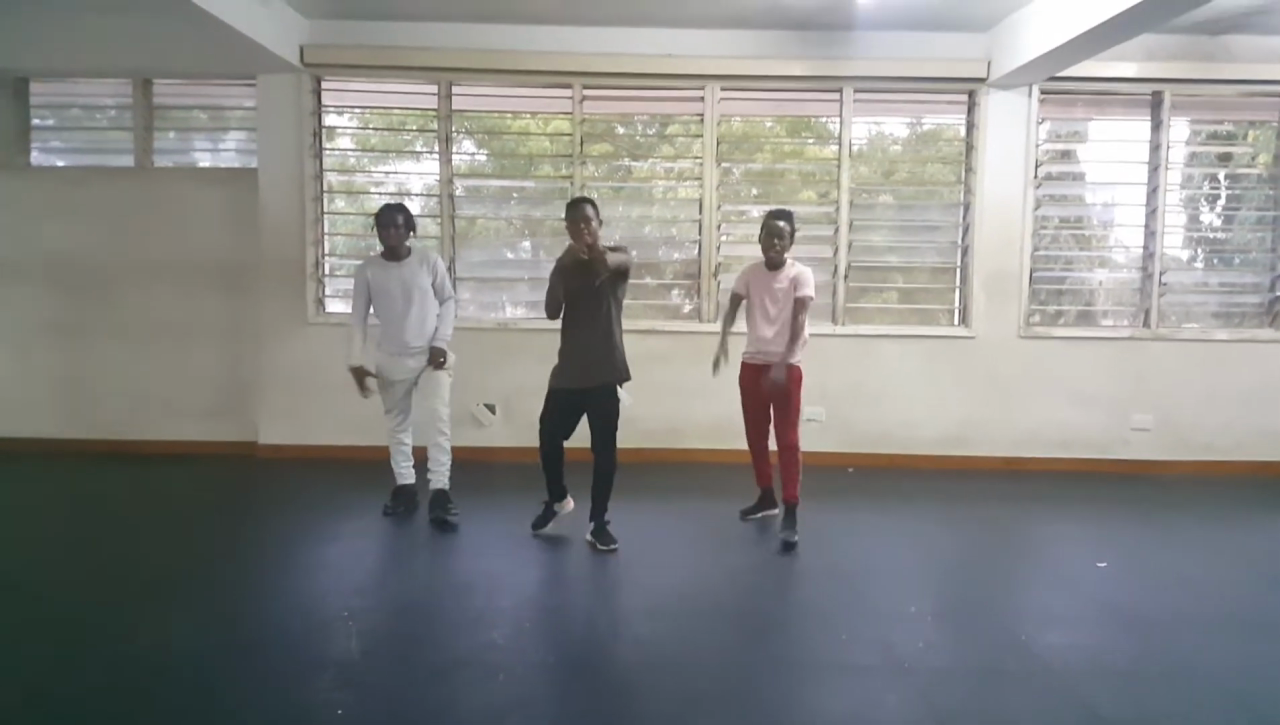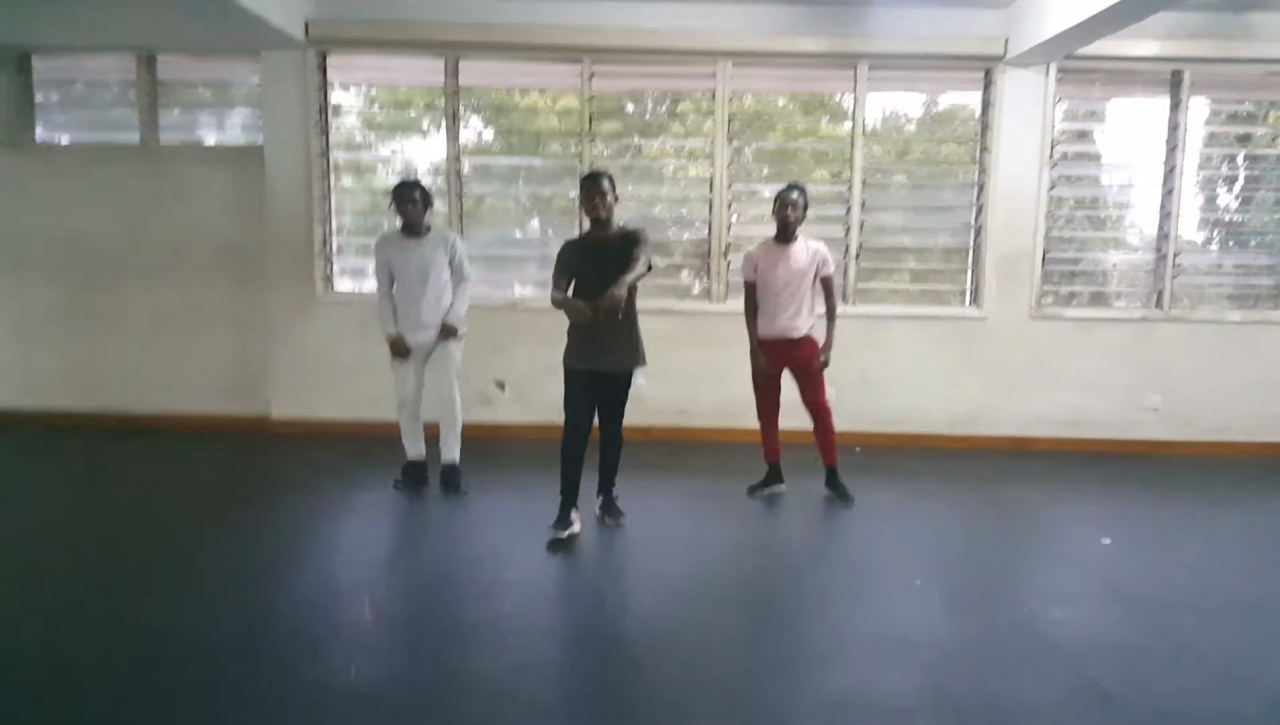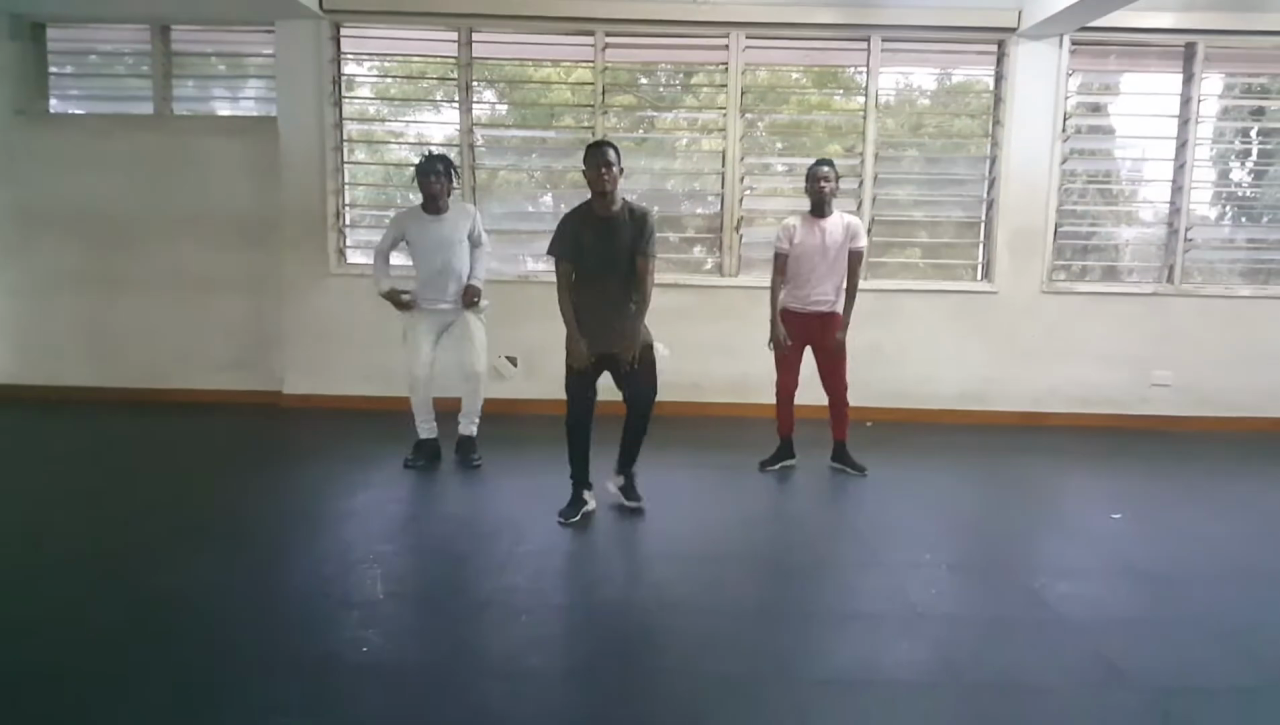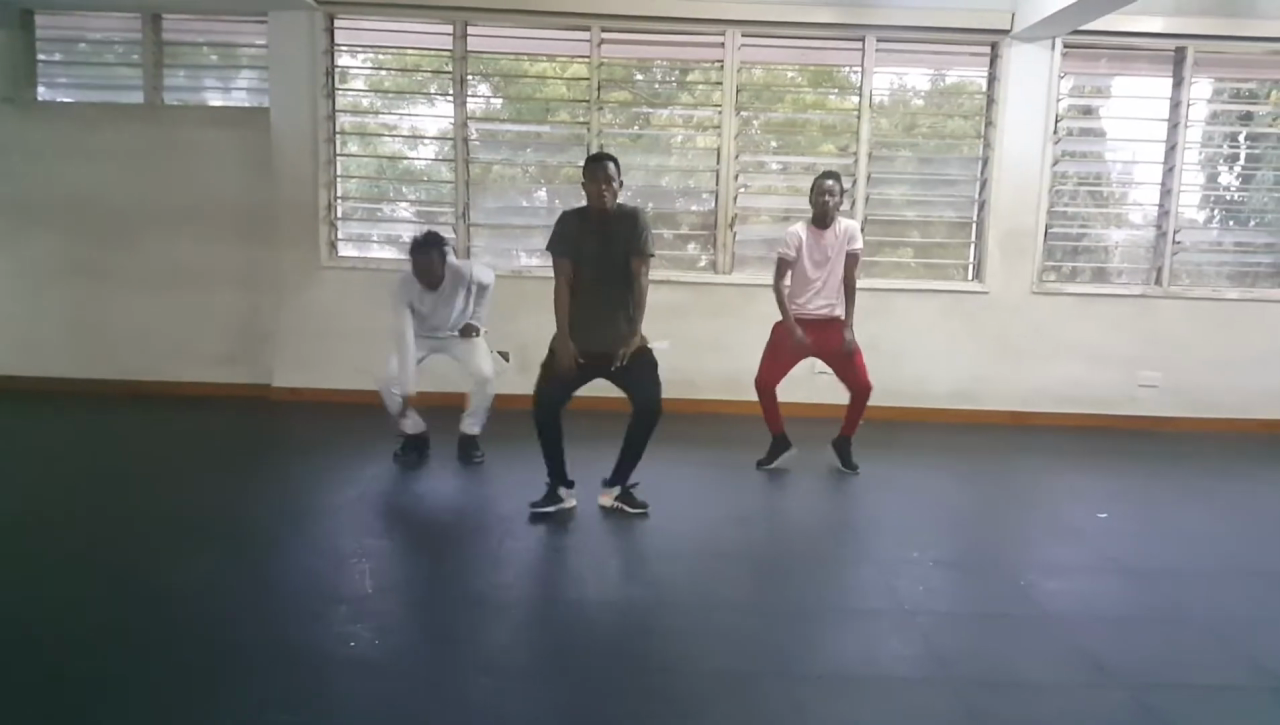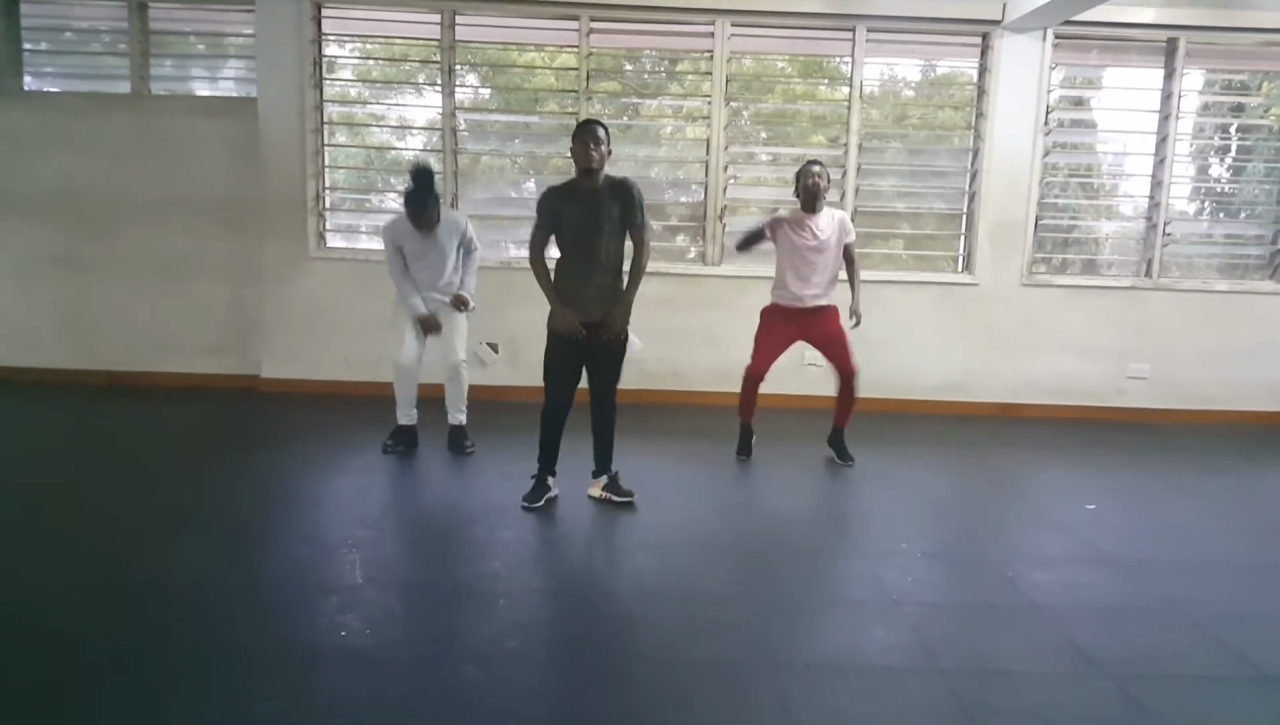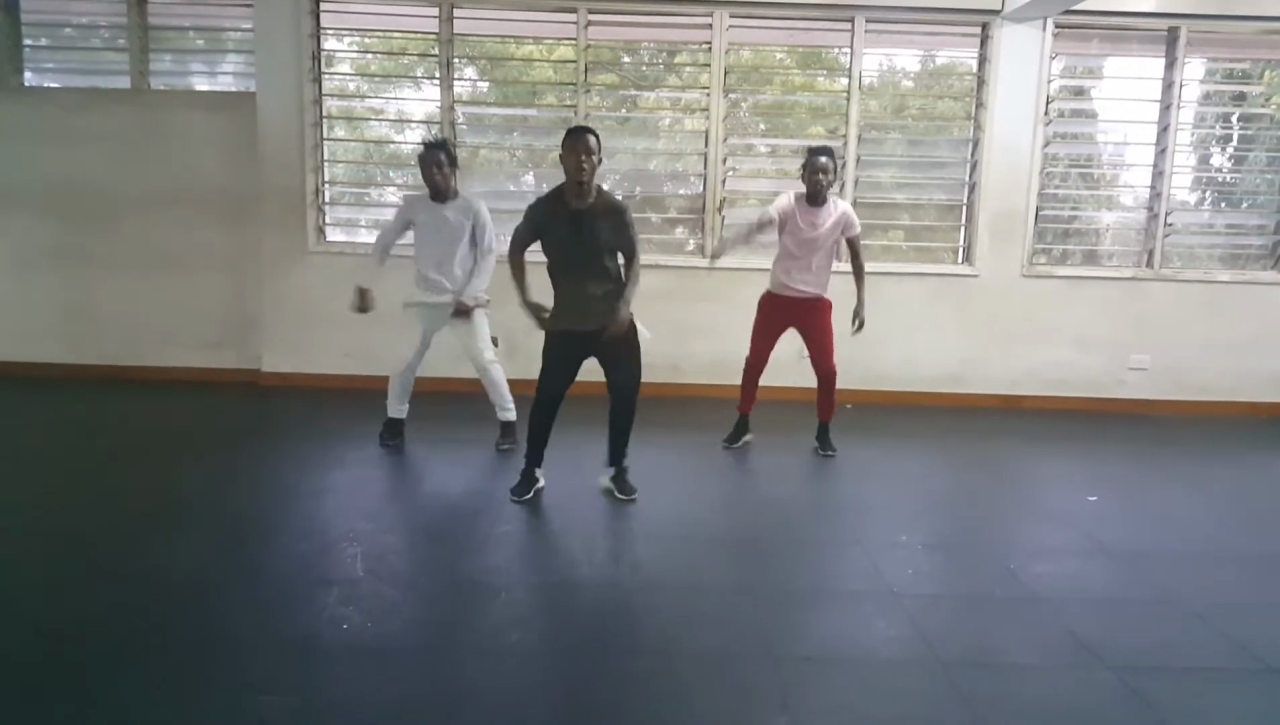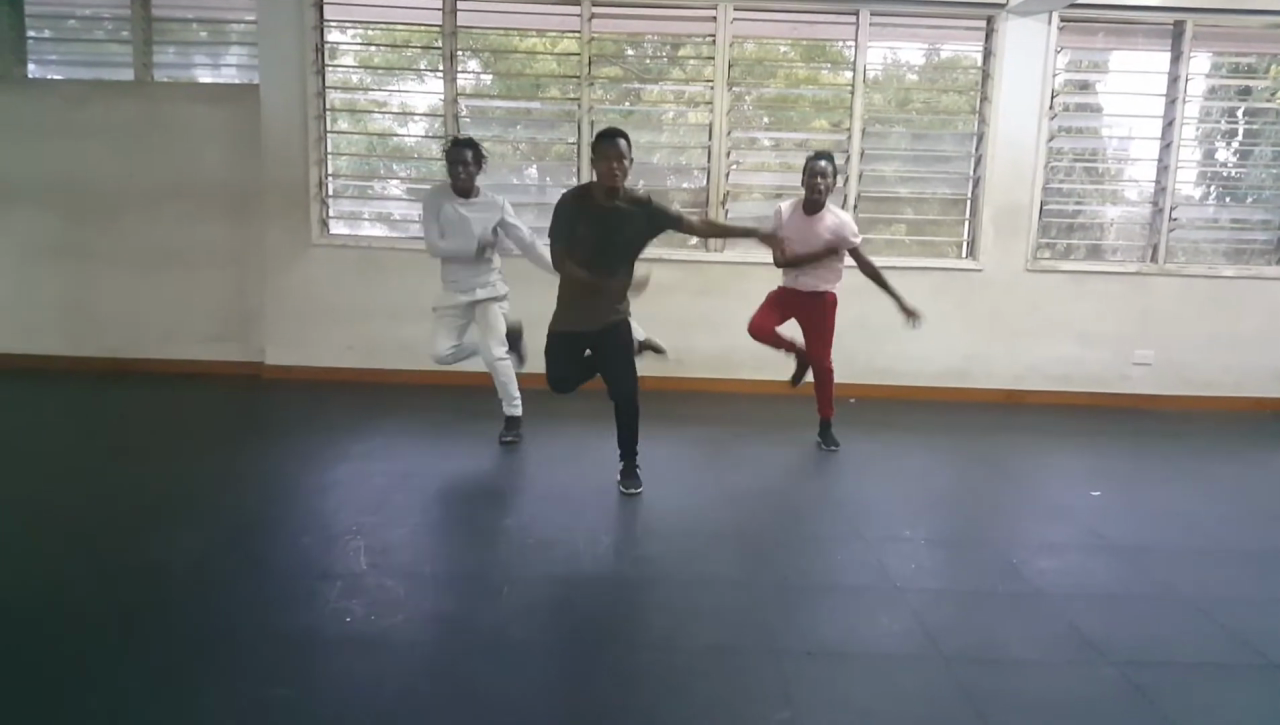
dt=0.3s
person 1, frame 1
left shoulder: (615, 260)
right shoulder: (567, 267)
left elbow: (623, 259)
right elbow: (551, 312)
left wrist: (606, 257)
right wrist: (560, 269)
left hip: (605, 370)
right hip: (568, 369)
left knee: (604, 448)
right knee: (549, 435)
left ankle: (598, 522)
right ankle: (558, 498)
person 1, frame 2
left shoulder: (631, 239)
right shoulder: (573, 249)
left elbow: (640, 263)
right elbow: (557, 293)
left wrist: (623, 285)
right wrist: (569, 304)
left hip: (620, 352)
right hip: (581, 353)
left knee: (612, 428)
right knee: (575, 429)
left ankle: (606, 495)
right ankle: (568, 510)
person 1, frame 3
left shoulder: (640, 218)
right shoulder: (572, 222)
left elbow: (646, 276)
right elbow: (564, 283)
left wrist: (638, 330)
right wrist: (572, 337)
left hip: (627, 331)
right hip: (586, 333)
left knee: (642, 400)
right knee: (579, 408)
left ankle: (625, 476)
right ankle: (581, 491)
person 1, frame 4
left shoulder: (634, 220)
right shoulder: (569, 223)
left elbow: (640, 279)
right elbow: (562, 282)
left wrist: (635, 333)
right wrist: (562, 338)
left hip: (622, 337)
right hip: (579, 338)
left knee: (650, 406)
right knee: (546, 403)
left ankle: (617, 486)
right ankle: (560, 486)
person 1, frame 5
left shoulder: (624, 190)
right shoulder: (555, 197)
left elbow: (641, 249)
right elbow: (537, 254)
left wrist: (625, 304)
right wrist: (556, 305)
left hip: (610, 315)
right hip: (567, 314)
left knee: (604, 397)
right knee: (557, 397)
left ankle: (603, 476)
right ankle: (545, 477)
person 1, frame 6
left shoulder: (614, 209)
right shoulder: (544, 208)
left elbow: (632, 259)
right elbow: (516, 251)
left wrist: (623, 307)
right wrist: (527, 302)
left hip: (612, 321)
right hip: (566, 322)
left knee: (626, 394)
right knee: (547, 396)
left ankle: (617, 470)
right ankle: (531, 471)
person 1, frame 7
left shoulder: (642, 207)
right shoulder: (571, 202)
left elbow: (696, 226)
right elbow: (561, 260)
left wrist: (757, 233)
right wrist: (600, 283)
left hip: (611, 316)
right hip: (572, 314)
left knee: (623, 393)
right knee: (561, 382)
left ankle: (629, 465)
right ankle: (629, 353)
person 2, frame 1
left shoulder: (801, 275)
right shoulder: (748, 275)
left elbow: (798, 325)
right elbow: (731, 315)
left wrist: (783, 367)
right wrist: (721, 349)
left hip: (786, 368)
right hip: (752, 365)
left knee: (787, 441)
right knee: (756, 438)
left ankle: (790, 517)
right ankle: (766, 497)
person 2, frame 2
left shoulder: (817, 251)
right shoulder: (756, 255)
left elbow: (830, 301)
right elbow: (751, 307)
left wrist: (828, 345)
right wrist: (754, 350)
left hip: (803, 342)
right hip: (767, 344)
left knee: (820, 409)
right knee: (767, 412)
left ankle: (833, 477)
right ankle: (773, 474)
person 2, frame 3
left shoulder: (851, 226)
right shoulder: (790, 226)
left elbow: (852, 279)
right elbow: (778, 277)
left wrist: (843, 325)
right wrist: (775, 324)
left hip: (829, 318)
right hip: (793, 316)
left knee: (837, 388)
right knee: (786, 386)
left ankle: (840, 451)
right ankle: (785, 449)
person 2, frame 4
left shoulder: (850, 230)
right shoulder: (795, 233)
left elbow: (849, 280)
right elbow: (779, 283)
left wrist: (848, 328)
right wrist: (791, 327)
left hip: (831, 323)
right hip: (796, 322)
left knee: (862, 386)
right knee: (764, 382)
left ankle: (843, 443)
right ankle: (780, 441)
person 2, frame 5
left shoulder: (840, 219)
right shoulder: (783, 220)
left elbow: (851, 261)
right elbow: (741, 247)
left wrist: (857, 299)
right wrist: (771, 224)
left hip: (821, 311)
right hip: (781, 311)
left knee: (848, 372)
right knee: (754, 372)
left ankle: (837, 437)
right ankle: (745, 432)
person 2, frame 6
left shoulder: (843, 212)
right shoulder: (787, 204)
left elbow: (856, 257)
right elbow: (756, 227)
left wrist: (860, 302)
right wrist: (728, 245)
left hip: (814, 303)
right hip: (777, 299)
left knee: (826, 369)
right knee: (754, 363)
left ankle: (823, 432)
right ankle: (742, 424)
person 2, frame 7
left shoulder: (840, 221)
right shoulder: (785, 211)
left elbow: (866, 265)
right elbow: (780, 259)
left wrist: (900, 301)
right wrist: (824, 252)
left hip: (821, 297)
right hip: (789, 291)
left knee: (824, 364)
right knee: (758, 327)
left ankle: (826, 428)
right ankle: (803, 354)
person 3, frame 1
left shoulder: (430, 262)
right shoulder: (367, 270)
left elbow: (448, 302)
right elbow: (358, 319)
left wrist: (441, 343)
right wrist: (356, 363)
left hip: (430, 356)
right hip: (392, 361)
left knee: (438, 419)
right knee: (397, 425)
left ankle: (439, 489)
right ankle: (405, 487)
person 3, frame 2
left shoulder: (448, 240)
right shoulder: (386, 245)
left elbow: (464, 281)
right elbow: (384, 292)
left wrist: (454, 320)
right wrist: (392, 334)
left hip: (443, 333)
right hip: (407, 336)
left knee: (448, 397)
right knee: (406, 401)
left ankle: (450, 464)
right ankle: (415, 462)
person 3, frame 3
left shoulder: (468, 215)
right shoulder: (404, 219)
left elbow: (481, 249)
right elbow: (381, 253)
left wrist: (475, 283)
right wrist: (385, 288)
left hip: (463, 306)
right hip: (423, 309)
left knee: (475, 368)
right knee: (420, 375)
left ankle: (467, 436)
right ankle: (427, 440)
person 3, frame 4
left shoulder: (464, 271)
right shoulder: (404, 287)
left elbow: (488, 280)
right elbow: (405, 336)
left wrist: (475, 320)
right wrist: (406, 390)
left hip: (458, 333)
right hip: (421, 335)
left knee: (485, 375)
right knee: (389, 384)
left ankle: (469, 436)
right ankle: (415, 435)
person 3, frame 5
left shoulder: (458, 223)
right shoulder: (394, 229)
left elbow: (473, 252)
right elbow: (399, 275)
left wrist: (466, 292)
right wrist: (421, 313)
left hip: (451, 302)
right hip: (416, 307)
left knee: (456, 360)
right knee: (405, 362)
left ankle: (457, 429)
right ankle: (406, 429)
person 3, frame 6
left shoulder: (473, 208)
right shoulder: (412, 206)
left elbow: (488, 253)
right elbow: (383, 244)
left wrist: (472, 296)
right wrist: (366, 284)
left hip: (463, 301)
right hip: (426, 299)
left knee: (483, 358)
right knee: (407, 362)
left ankle: (508, 423)
right ankle: (394, 420)
person 3, frame 7
left shoulder: (495, 204)
right shoulder: (435, 198)
left elbow: (526, 241)
right elbow: (434, 244)
right wrist: (475, 248)
left hip: (487, 291)
right hip: (454, 294)
left knee: (495, 356)
right knee: (442, 352)
left ankle: (513, 417)
right ankle: (507, 338)
